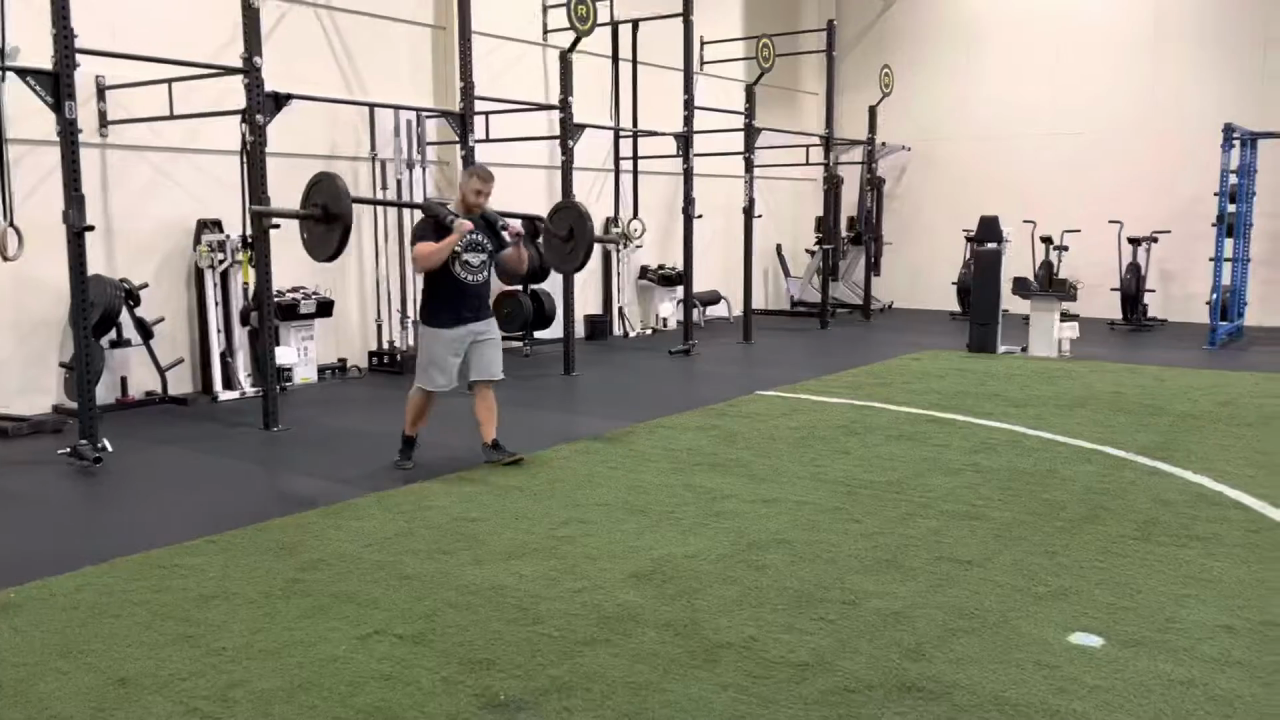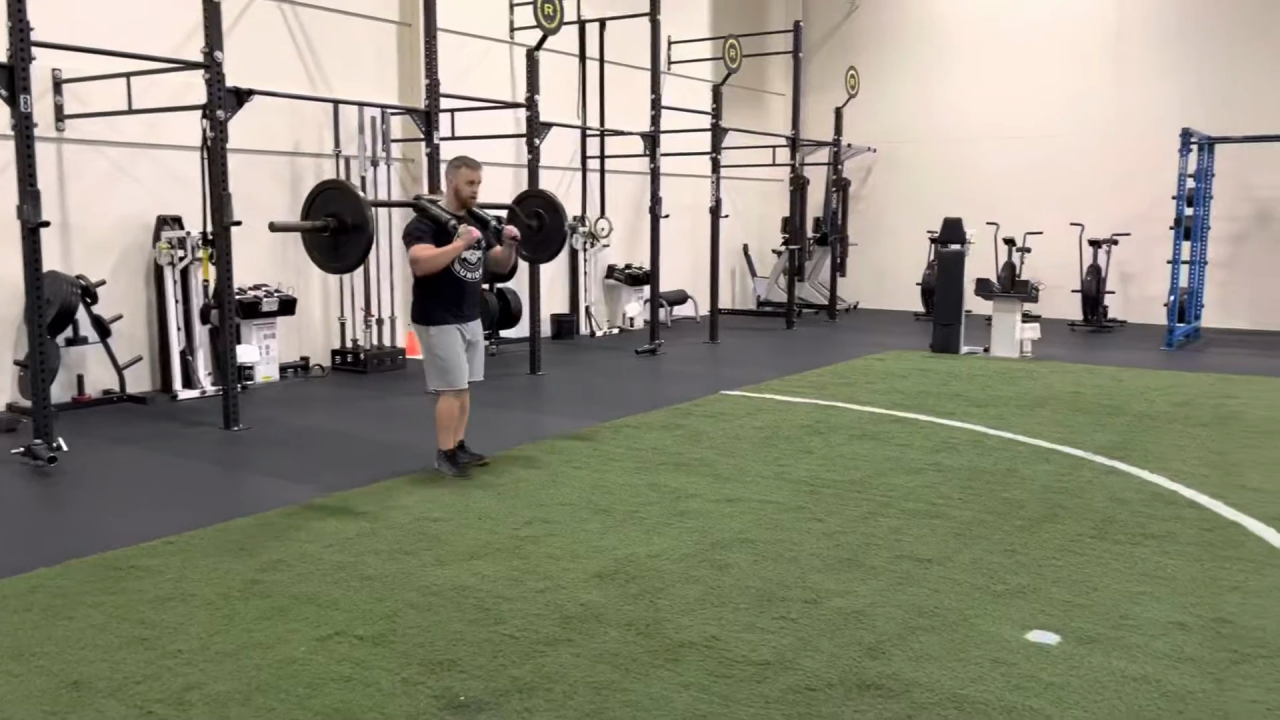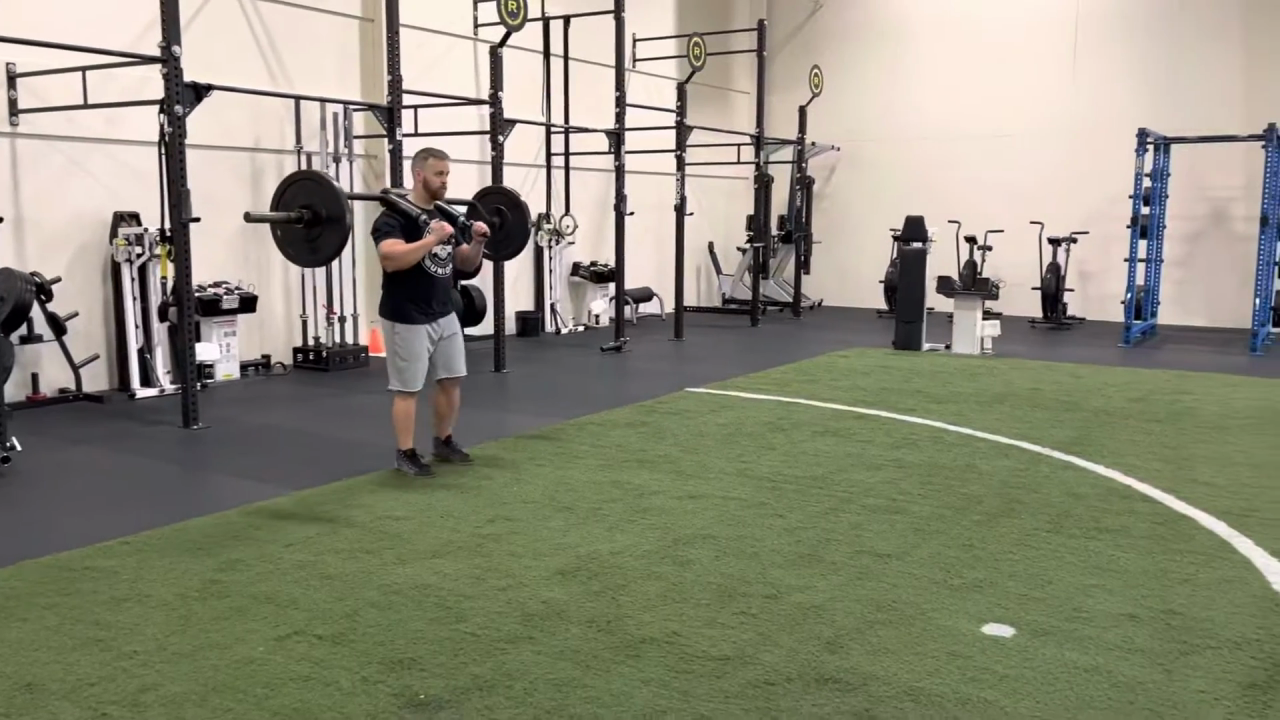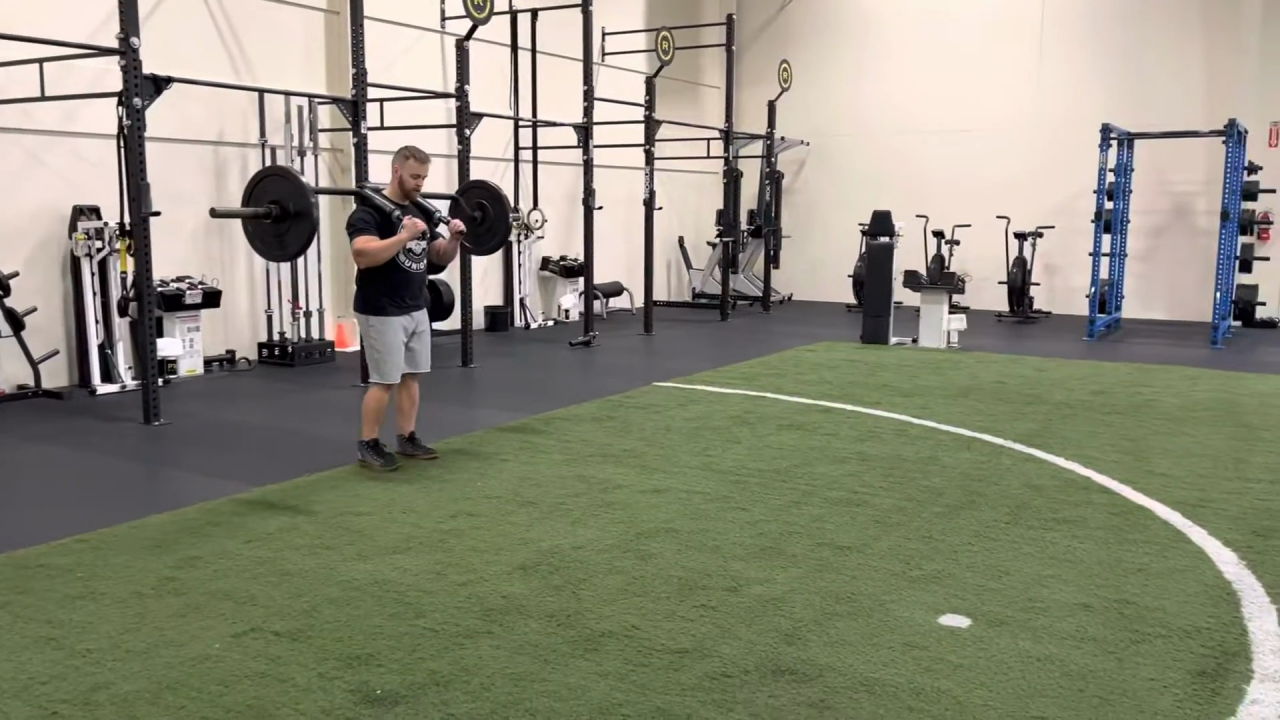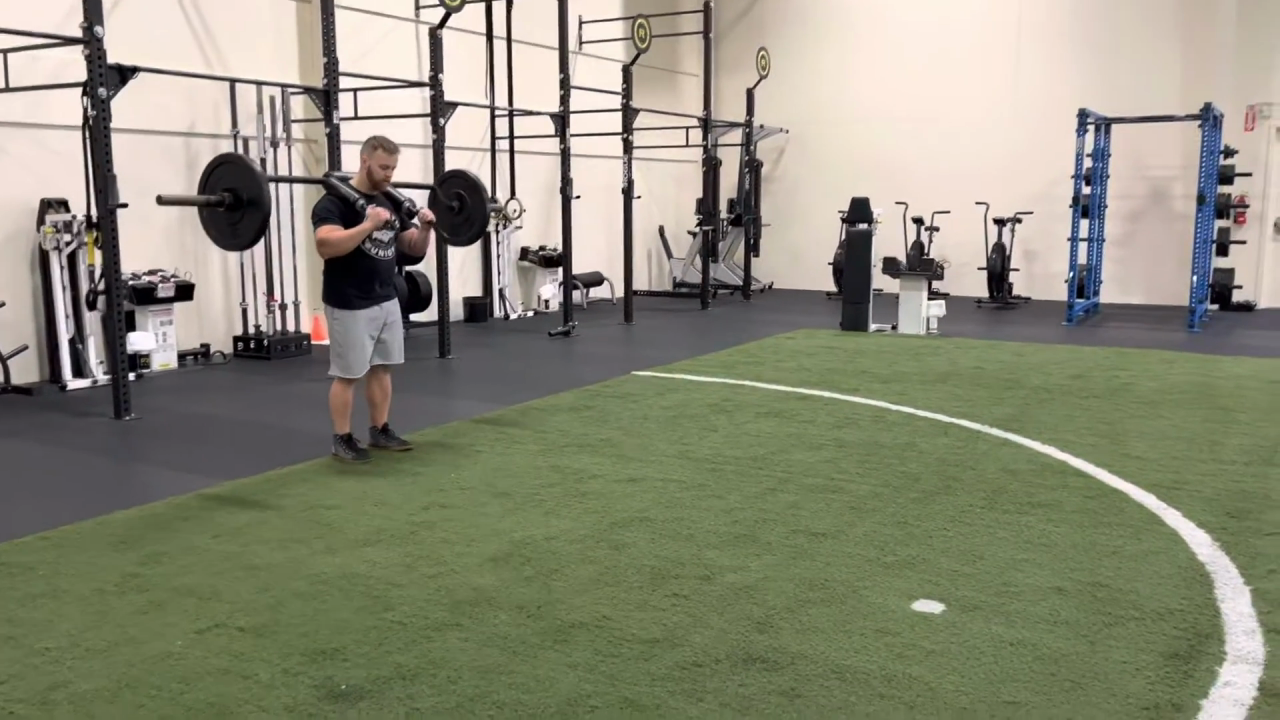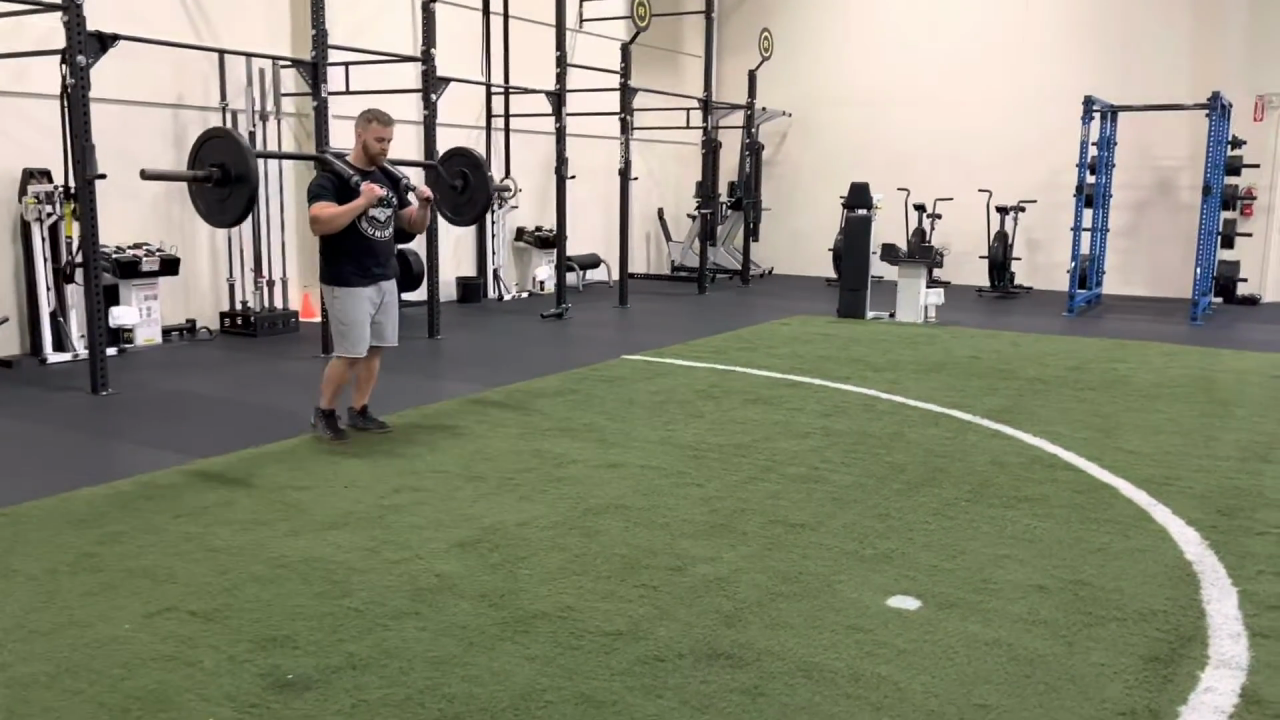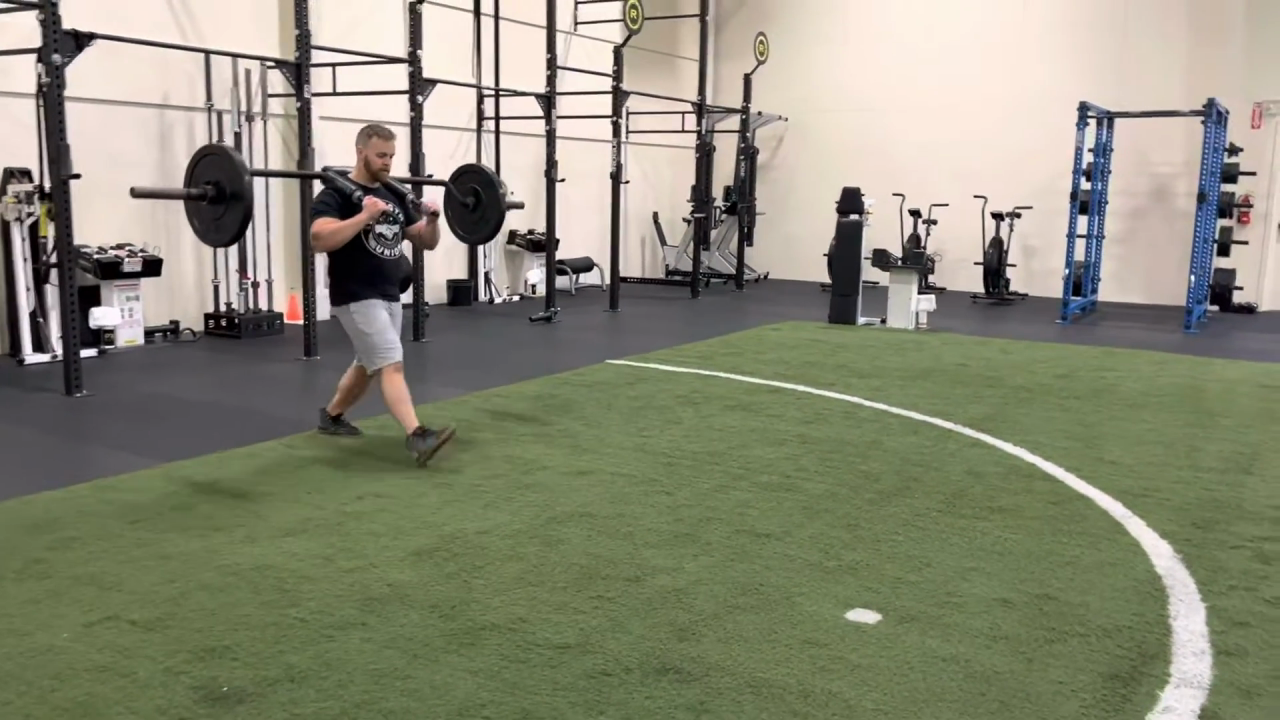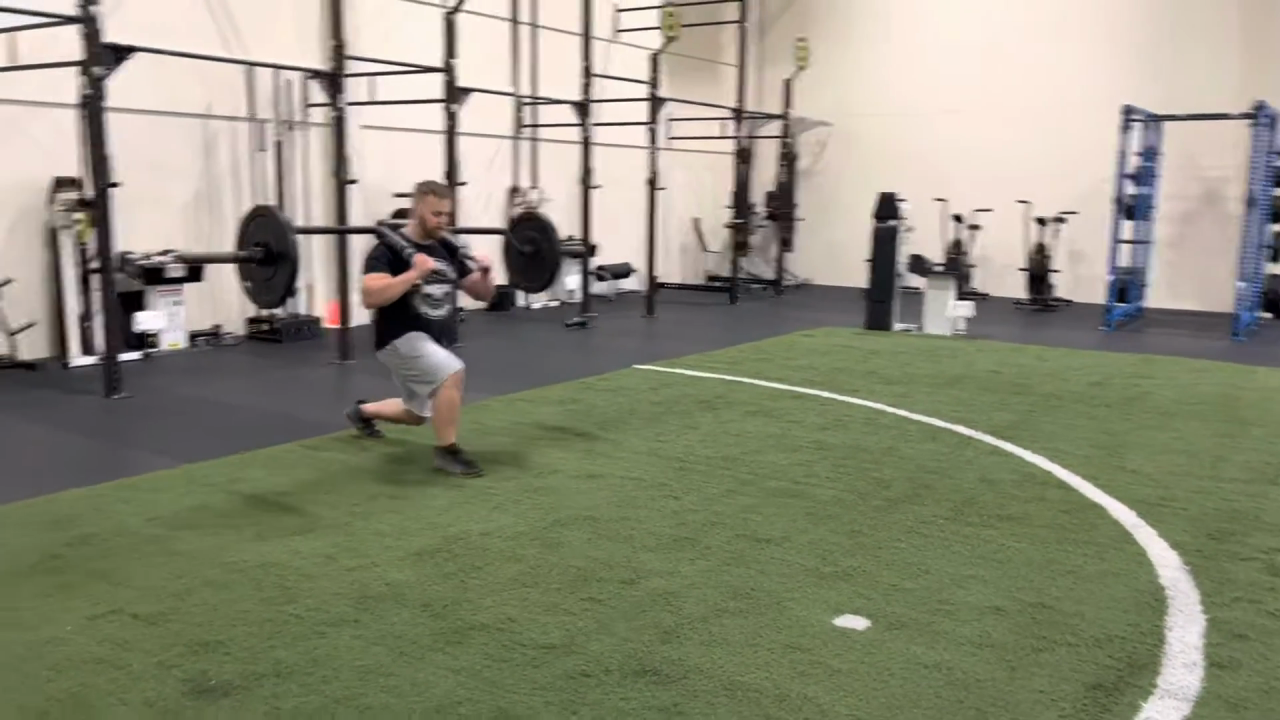
dt=0.5s
person 1, frame 1
left shoulder: (489, 225)
right shoulder: (433, 224)
left elbow: (518, 266)
right elbow: (421, 263)
left wrist: (518, 243)
right wrist: (456, 237)
left hip: (482, 320)
right hip: (442, 323)
left knee: (485, 383)
right knee: (428, 387)
left ankle: (490, 445)
right ankle: (407, 442)
person 1, frame 2
left shoulder: (476, 222)
right shoulder: (425, 223)
left elbow: (500, 265)
right elbow: (420, 264)
left wrist: (509, 245)
right wrist: (460, 243)
left hip: (470, 318)
right hip: (437, 320)
left knee: (463, 386)
right knee: (452, 388)
left ankle: (457, 446)
right ankle: (445, 454)
person 1, frame 3
left shoulder: (444, 216)
right shoulder: (395, 218)
left elbow: (467, 263)
right elbow: (391, 259)
left wrist: (478, 242)
right wrist: (433, 238)
left hip: (444, 315)
right hip: (407, 319)
left knee: (450, 381)
right knee: (407, 388)
left ankle: (444, 442)
right ankle: (406, 454)
person 1, frame 4
left shoulder: (419, 212)
right shoulder: (369, 212)
left elbow: (441, 257)
right elbow: (363, 256)
left wrist: (454, 238)
right wrist: (405, 235)
left hip: (416, 309)
right hip: (381, 312)
left knee: (410, 376)
right knee: (385, 380)
left ankle: (407, 438)
right ankle: (368, 443)
person 1, frame 5
left shoulder: (390, 203)
right shoulder: (335, 202)
left elbow: (416, 248)
right elbow: (325, 245)
left wrist: (424, 228)
right wrist: (368, 225)
left hip: (386, 300)
right hip: (350, 305)
left knee: (382, 368)
right knee: (347, 374)
left ankle: (381, 430)
right ankle: (342, 439)
person 1, frame 6
left shoulder: (388, 179)
right shoulder: (332, 178)
left elbow: (415, 225)
right elbow: (319, 223)
left wrist: (424, 205)
right wrist: (363, 201)
left hip: (384, 279)
right hip: (347, 282)
left knee: (373, 350)
right knee: (350, 353)
left ankle: (359, 411)
right ankle: (324, 412)
person 1, frame 7
left shoulder: (393, 196)
right shoulder: (335, 195)
left elbow: (426, 242)
right elbow: (320, 239)
left wrist: (431, 219)
right wrist: (364, 216)
left hip: (389, 296)
right hip: (356, 297)
left knee: (368, 364)
right knee: (391, 364)
left ankle: (332, 417)
right ankle: (416, 435)
person 1, frame 8
left shoulder: (448, 250)
right shoulder: (389, 250)
left elbow: (483, 294)
right elbow: (370, 297)
left wrist: (484, 273)
right wrist: (415, 273)
left hip: (433, 341)
right hip: (399, 339)
left knee: (417, 413)
right knee: (452, 373)
left ankle: (362, 412)
right ankle: (446, 450)
